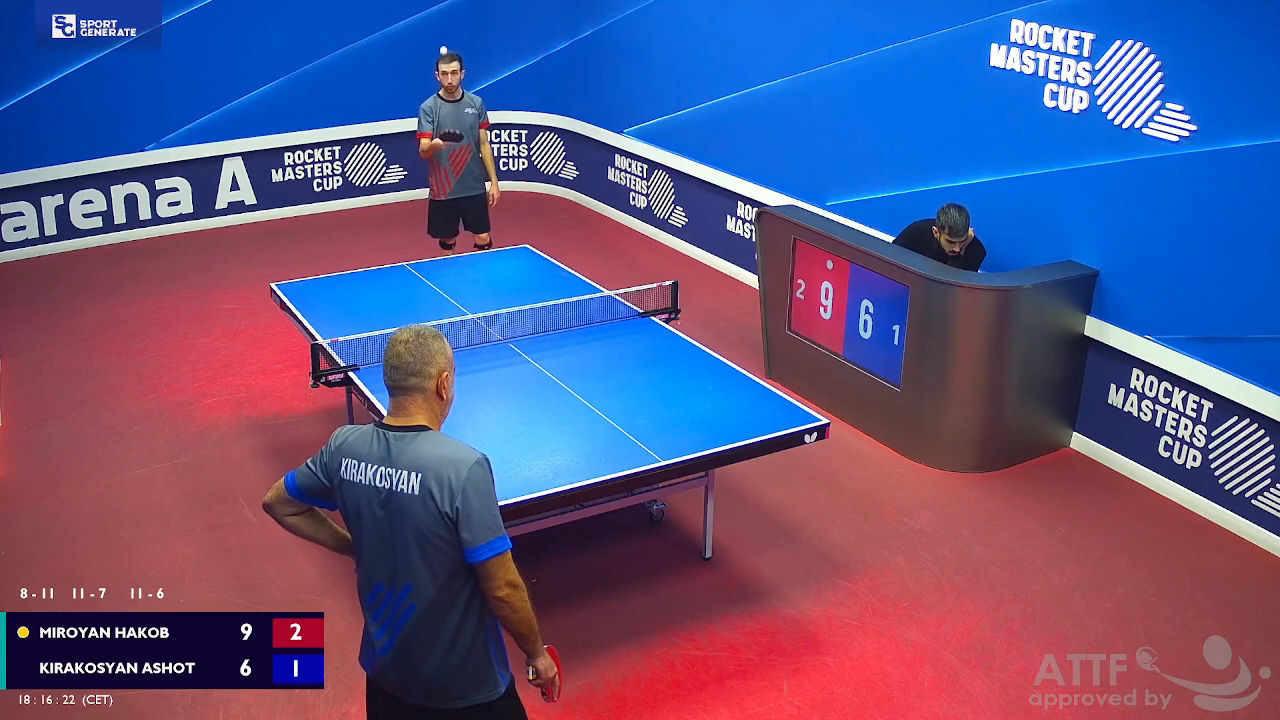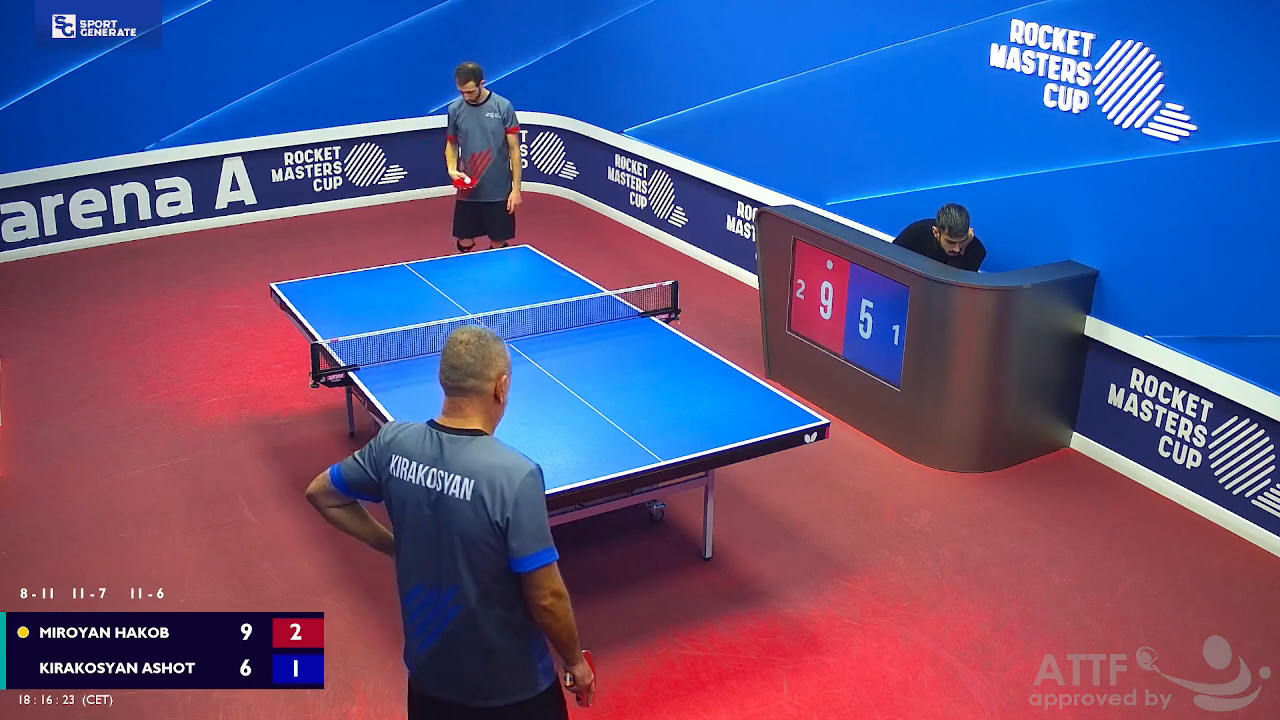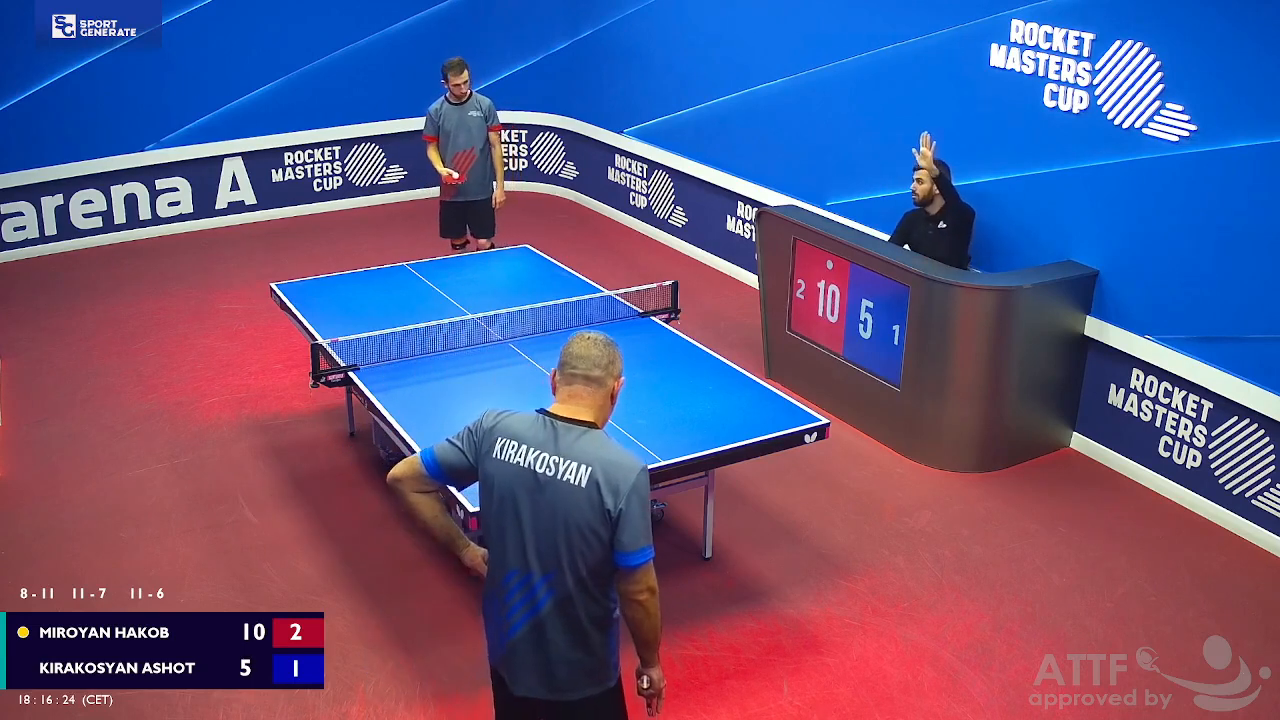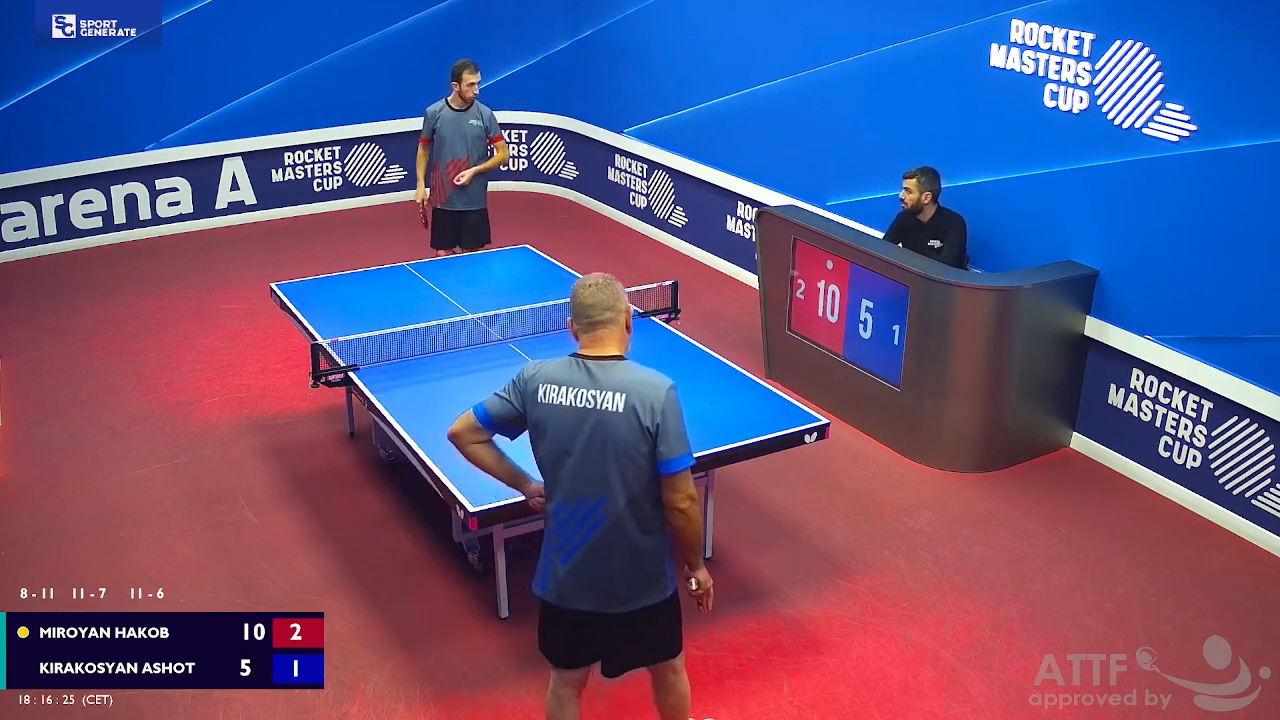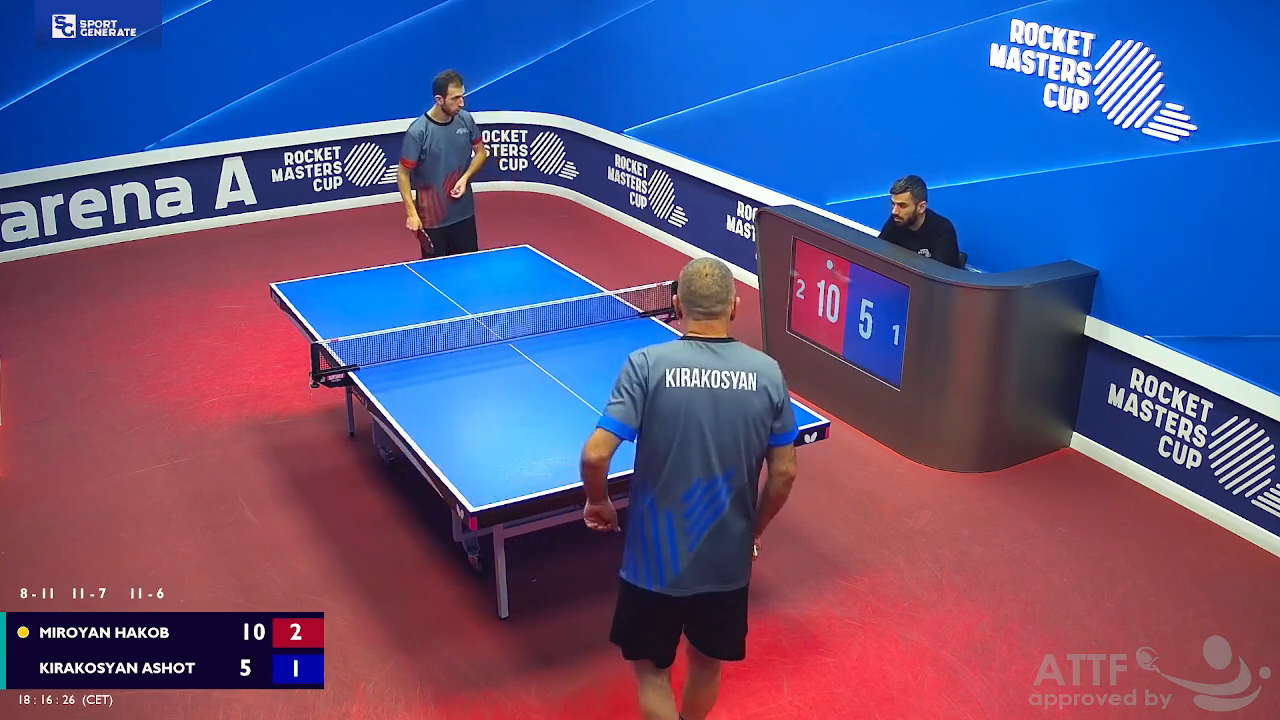
dt=1s
person 1, frame 1
left shoulder: (345, 446)
right shoulder: (463, 467)
left elbow: (278, 503)
right elbow: (502, 589)
right wrist: (537, 653)
left hip: (385, 668)
right hip: (466, 686)
person 1, frame 2
left shoulder: (394, 442)
right shoulder: (514, 476)
left elbow: (322, 495)
right elbow: (546, 597)
right wrist: (574, 660)
left hip: (428, 667)
right hip: (511, 683)
person 1, frame 3
left shoulder: (494, 428)
right shoulder: (623, 472)
left elbow: (404, 478)
right elbow: (638, 591)
left wrist: (463, 548)
right wrist: (650, 662)
left hip: (506, 642)
right hip: (580, 665)
person 1, frame 4
left shoulder: (535, 380)
right shoulder: (655, 391)
left elbow: (462, 434)
right elbow: (680, 500)
left wrist: (525, 484)
right wrist: (696, 565)
left hip: (565, 574)
right hip: (642, 577)
left knee: (566, 682)
right knee: (667, 669)
person 1, frame 5
left shoulder: (647, 364)
right shoulder: (767, 372)
left elbow: (595, 456)
right elbow: (784, 473)
left wrist: (598, 502)
left hip: (655, 559)
right hip: (726, 558)
left knee: (650, 669)
right knee: (707, 661)
person 2, frame 1
left shoulder: (476, 103)
right shoulder: (428, 108)
left elbow: (484, 144)
right elbow: (423, 151)
left wrist: (494, 181)
right wrist: (434, 144)
left hip: (474, 187)
right hip: (443, 190)
left knee: (483, 240)
right knee: (447, 242)
person 2, frame 2
left shoulder: (503, 107)
right shoulder: (455, 109)
left elbow: (514, 149)
left wrist: (516, 188)
right wrist: (451, 169)
left hip: (498, 192)
right hip: (467, 192)
left knee: (498, 246)
right knee: (464, 245)
person 2, frame 3
left shoulder: (485, 105)
right shoulder: (435, 111)
left elbow: (496, 146)
right elbow: (432, 147)
left wrist: (500, 185)
right wrist: (441, 169)
left hip: (481, 191)
right hip: (451, 192)
left knee: (484, 245)
right knee: (457, 244)
person 2, frame 4
left shoulder: (485, 115)
right shoulder: (434, 113)
left elbow: (503, 154)
right elbow: (424, 149)
left wrist: (474, 171)
right wrist: (421, 184)
left hip: (474, 201)
right hip: (443, 200)
left knee: (470, 255)
right knee: (444, 254)
person 2, frame 5
left shoulder: (466, 120)
right shoulder: (417, 131)
left elbow: (480, 152)
right elbow: (404, 174)
left wrist: (465, 178)
right wrist: (411, 212)
left hip: (463, 212)
right hip: (431, 217)
